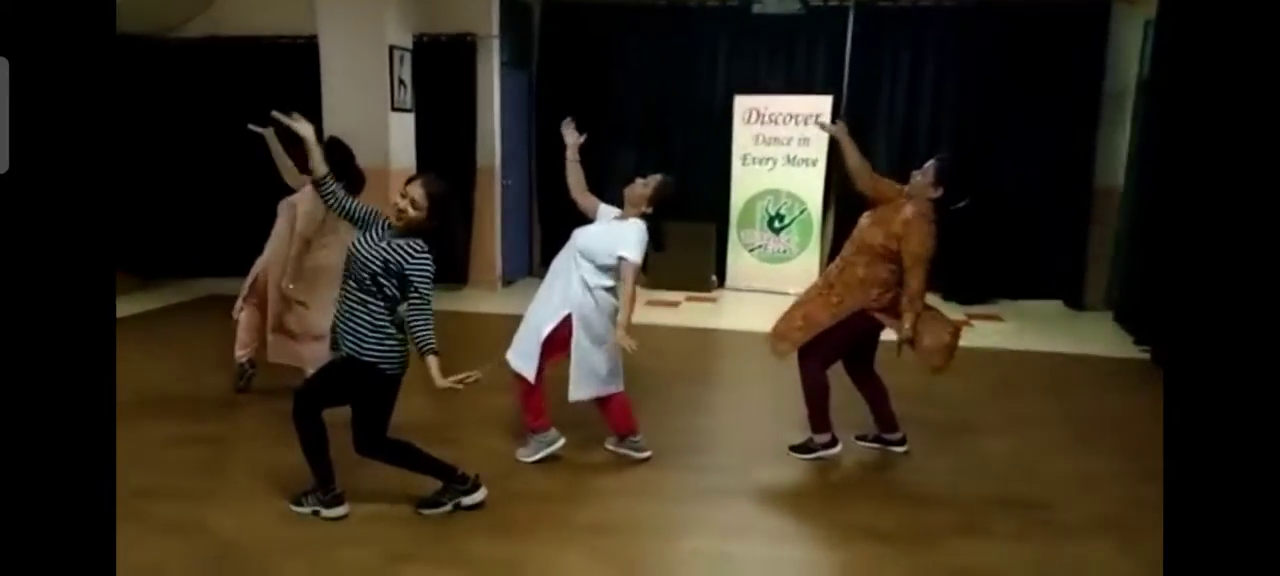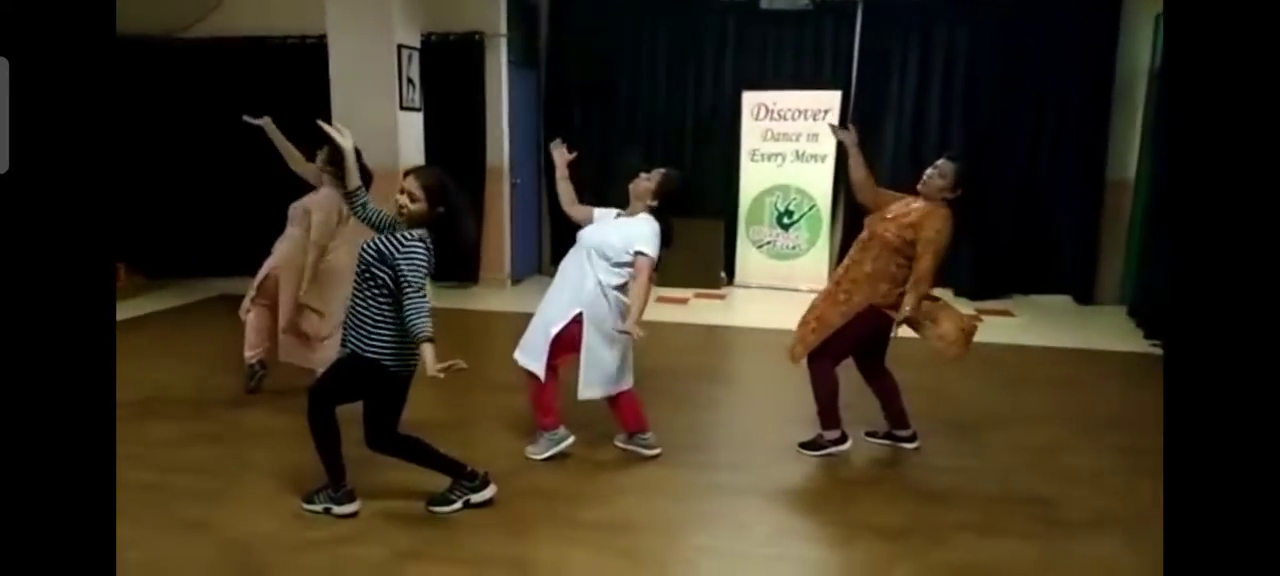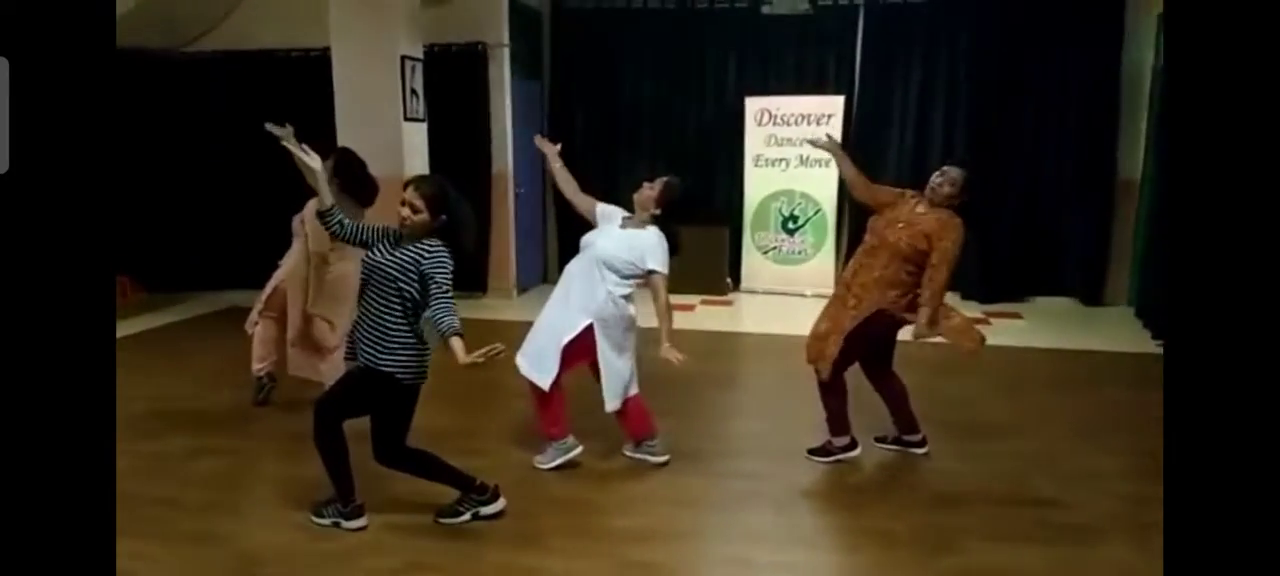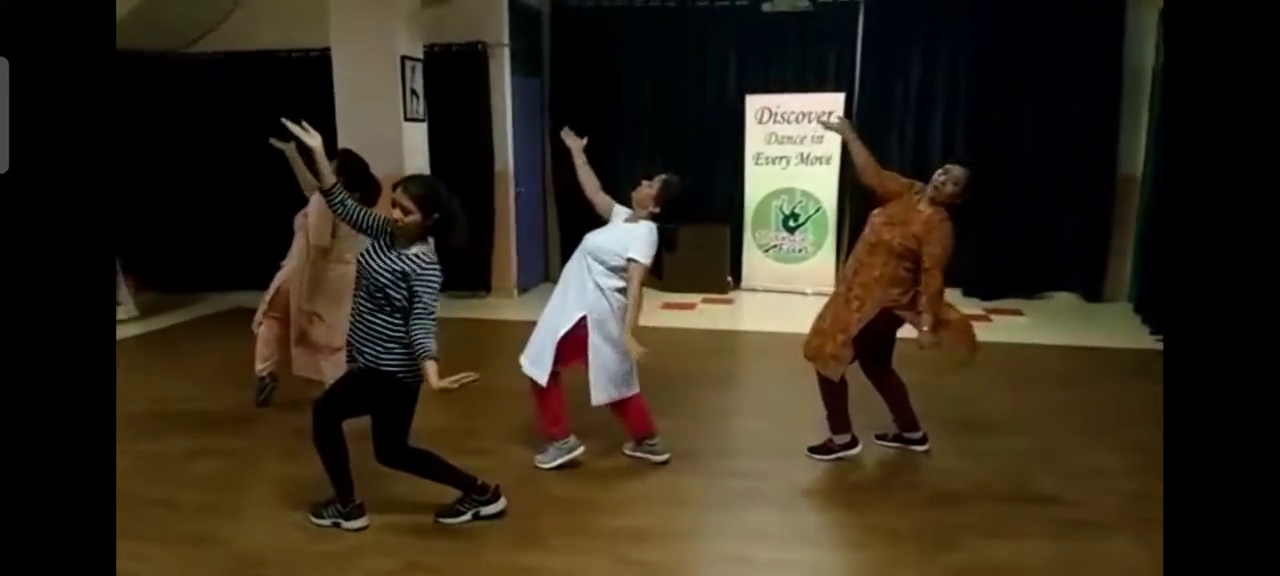
dt=0.3s
person 1, frame 1
left shoulder: (416, 255)
right shoulder: (379, 225)
left elbow: (419, 314)
right elbow: (334, 197)
left wrist: (436, 372)
right wrist: (310, 142)
left hip: (373, 357)
right hip: (364, 354)
left knee: (306, 402)
right knee: (371, 441)
left ankle: (327, 495)
right ankle: (459, 483)
person 1, frame 2
left shoulder: (413, 244)
right shoulder: (398, 228)
left elbow: (415, 301)
right elbow: (361, 207)
left wrist: (428, 358)
right wrist: (348, 152)
left hip: (380, 353)
right hip: (380, 351)
left knee: (320, 399)
right knee: (383, 436)
left ankle: (338, 492)
right ankle: (470, 479)
person 1, frame 3
left shoulder: (434, 254)
right shoulder: (390, 238)
left elbow: (442, 305)
right elbow: (338, 227)
left wrist: (460, 352)
right wrist: (316, 172)
left hip: (394, 367)
right hip: (379, 362)
left knee: (326, 413)
right knee: (390, 450)
left ankle: (346, 507)
right ankle: (479, 493)
person 1, frame 4
left shoulder: (424, 263)
right shoulder: (386, 233)
left elbow: (422, 321)
right elbow: (342, 207)
left wrist: (433, 374)
right wrist: (318, 153)
left hip: (391, 367)
right hip: (376, 362)
left knee: (325, 413)
right knee: (392, 450)
left ankle: (346, 506)
right ankle: (479, 493)
person 2, frame 1
left shoulder: (633, 230)
right shoulder: (612, 217)
left elbow: (627, 282)
right elbow: (579, 194)
left wrist: (622, 328)
right wrist: (572, 148)
left hip: (577, 310)
right hip: (570, 305)
left knee: (527, 363)
right knee: (601, 375)
left ankle: (542, 433)
right ankle: (629, 437)
person 2, frame 2
left shoulder: (645, 227)
right shoulder: (612, 217)
left elbow: (643, 277)
right elbow: (571, 207)
left wrist: (632, 320)
right wrist: (561, 166)
left hip: (588, 309)
right hip: (575, 303)
left knee: (538, 360)
right knee: (610, 374)
left ankle: (552, 432)
right ankle: (639, 434)
person 2, frame 3
left shoulder: (653, 240)
right shoulder: (614, 218)
left elbow: (660, 294)
right elbow: (575, 196)
left wrist: (666, 343)
right wrist: (553, 156)
left hip: (594, 319)
right hip: (576, 309)
left knee: (542, 369)
right knee: (616, 381)
left ankle: (560, 441)
right ankle: (647, 442)
person 2, frame 4
left shoulder: (644, 232)
right shoulder: (622, 218)
left elbow: (635, 284)
right elbow: (593, 192)
left wrist: (629, 333)
right wrist: (577, 152)
left hip: (589, 314)
right hip: (580, 308)
left knee: (543, 368)
right knee: (615, 380)
left ankle: (561, 441)
right ankle: (647, 441)
person 3, frame 1
left shoulder: (918, 223)
right shoulder: (901, 202)
left elbow: (916, 276)
right elbow: (866, 179)
left wrist: (908, 323)
right wrist: (843, 138)
left hip: (863, 306)
right hip: (857, 302)
left knee: (811, 359)
right knee: (860, 368)
left ankle: (823, 439)
right ankle: (891, 435)
person 3, frame 2
left shoulder: (936, 215)
right shoulder: (906, 203)
left elbow: (926, 263)
right elbow: (867, 193)
left wrist: (910, 305)
right wrist: (852, 147)
left hip: (873, 303)
right hip: (864, 298)
left knee: (819, 356)
right knee: (871, 365)
left ankle: (832, 435)
right ankle: (902, 431)
person 3, frame 3
left shoulder: (947, 226)
right shoulder: (905, 201)
left elbow: (938, 274)
right elbow: (863, 189)
left wrist: (924, 317)
right wrist: (836, 152)
left hip: (880, 307)
right hip: (861, 300)
left knee: (827, 362)
right knee: (878, 370)
left ankle: (841, 441)
right ankle: (911, 436)
person 3, frame 4
left shoulder: (937, 224)
right shoulder: (909, 194)
left elbow: (932, 277)
right elbow: (872, 174)
left wrist: (927, 324)
right wrist: (848, 134)
left hip: (880, 305)
right hip: (864, 298)
left knee: (827, 359)
right knee: (877, 367)
left ankle: (842, 439)
right ankle: (911, 433)
person 4, frame 1
left shoulder: (314, 194)
left elbow: (302, 239)
right elbow: (291, 175)
left wrist: (289, 280)
right wrist: (271, 139)
left hip: (293, 267)
right hip: (323, 270)
left knee: (253, 305)
right knee: (313, 322)
left ankle: (245, 362)
person 4, frame 2
left shoulder: (327, 199)
right shoulder: (332, 189)
left elbow: (317, 248)
right elbow: (297, 163)
left wrist: (306, 289)
right wrist: (269, 129)
left hip: (295, 267)
right hip: (333, 273)
left knee: (260, 305)
right knee: (324, 323)
left ankle: (255, 363)
person 4, frame 3
left shoulder: (317, 207)
right shoulder: (350, 203)
left elbow: (317, 257)
right elbow: (312, 172)
left wrist: (314, 301)
right wrist: (289, 141)
left hip: (314, 281)
right hip: (344, 282)
left knee: (268, 316)
right knee: (332, 337)
left ankle: (262, 376)
person 4, frame 4
left shoulder: (322, 204)
left elbow: (317, 252)
right elbow: (311, 188)
left wrist: (307, 295)
right wrist: (291, 154)
left hip: (313, 280)
right hip: (342, 281)
left knee: (272, 318)
right knee: (332, 336)
left ankle: (265, 376)
